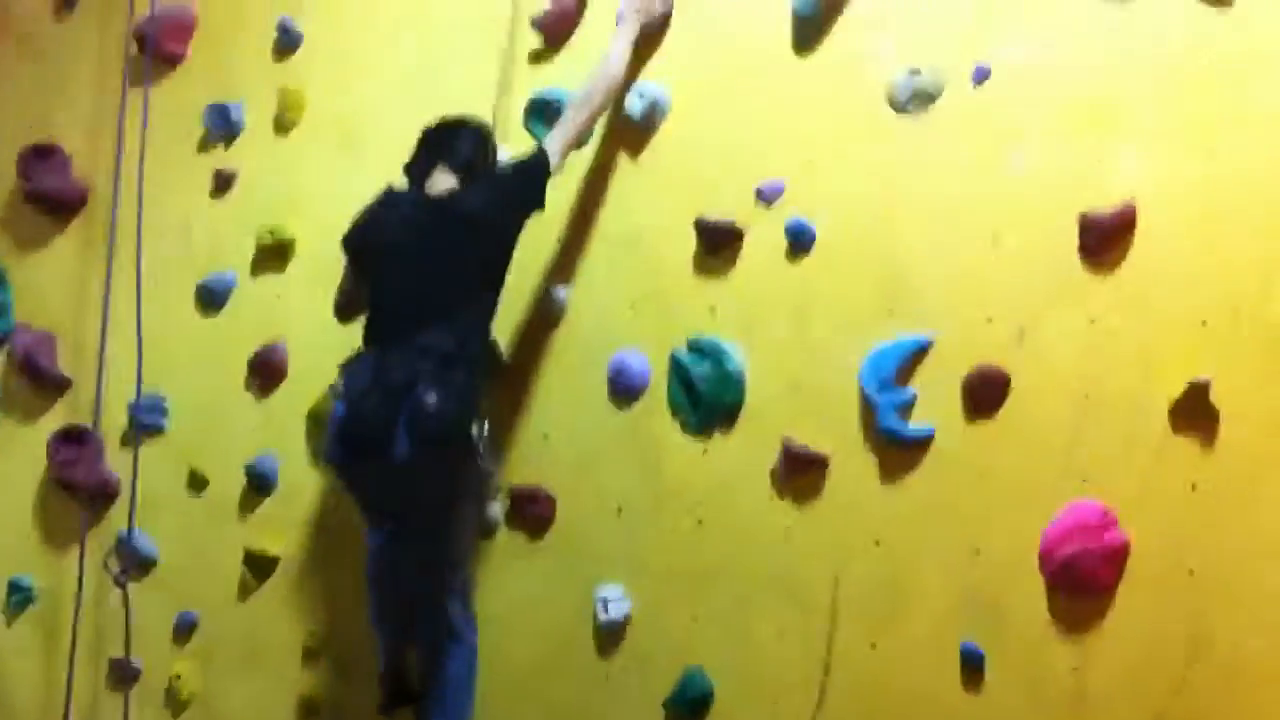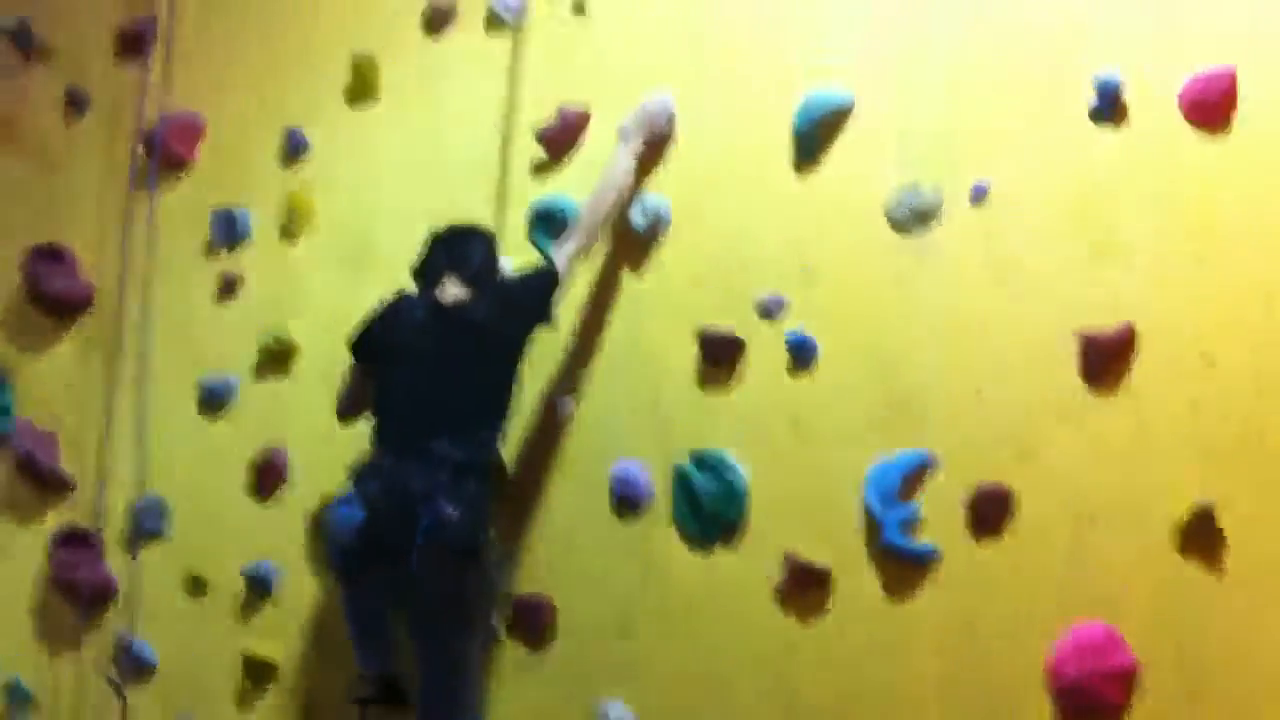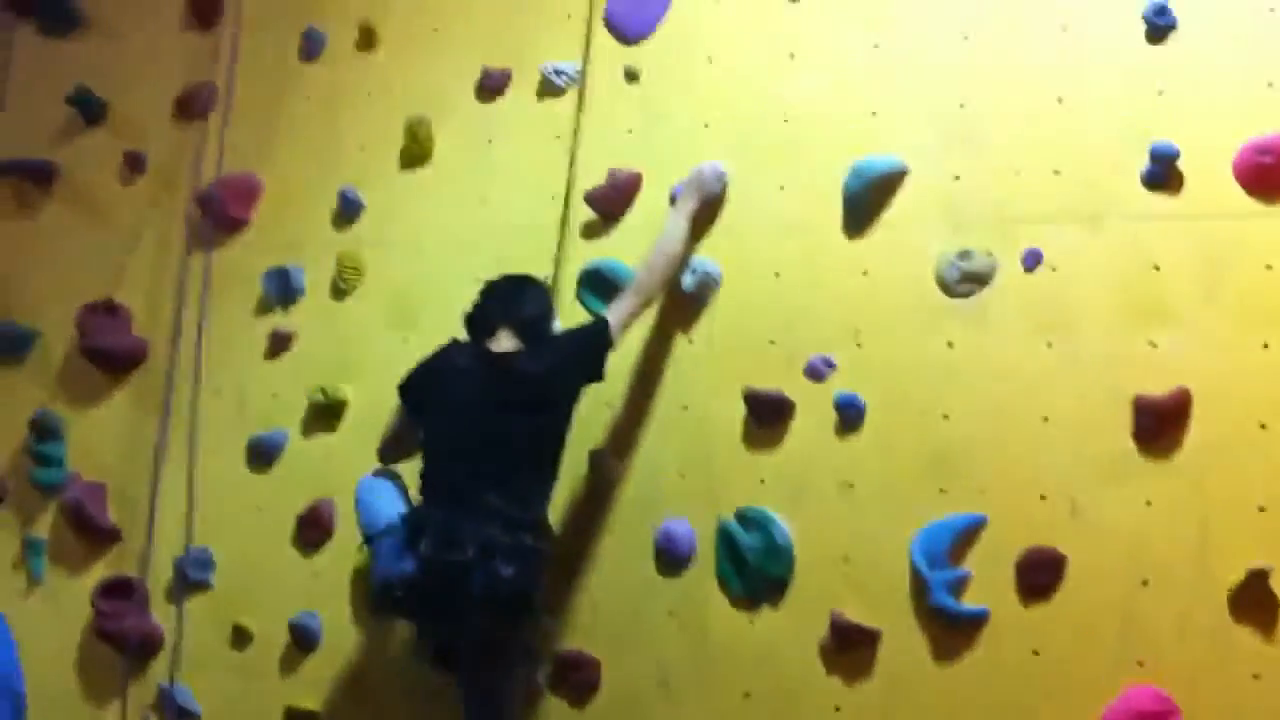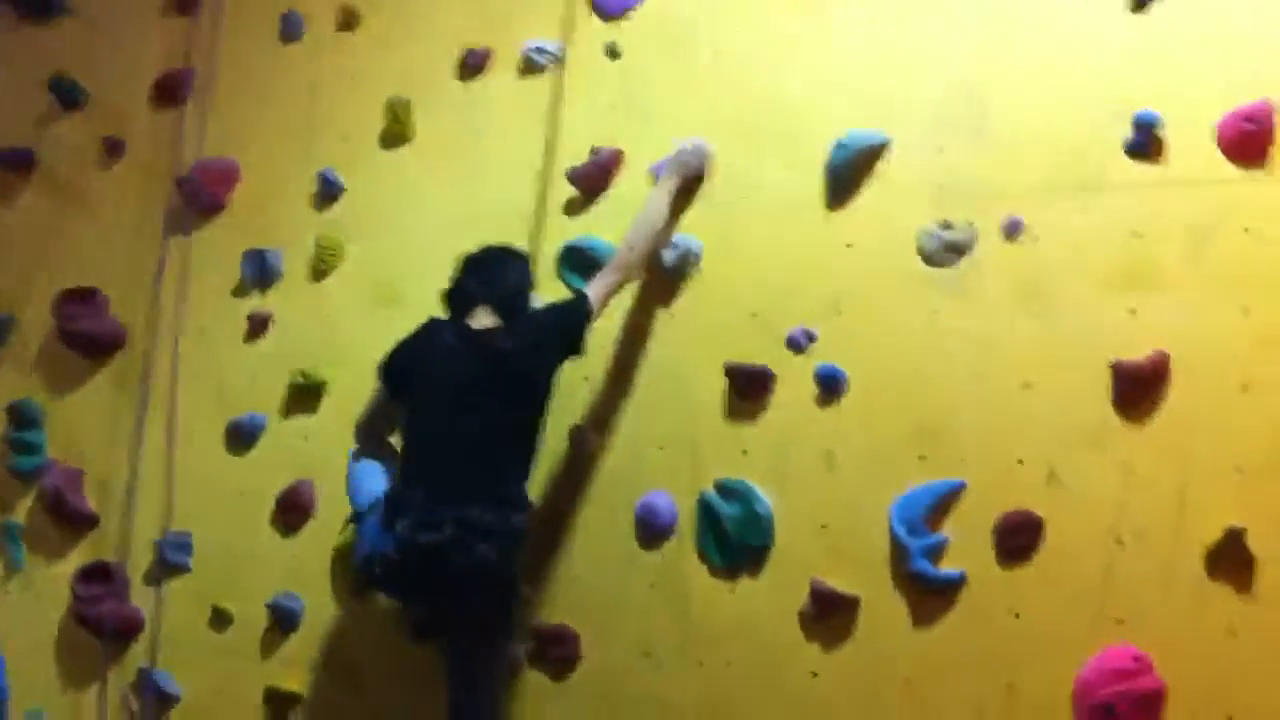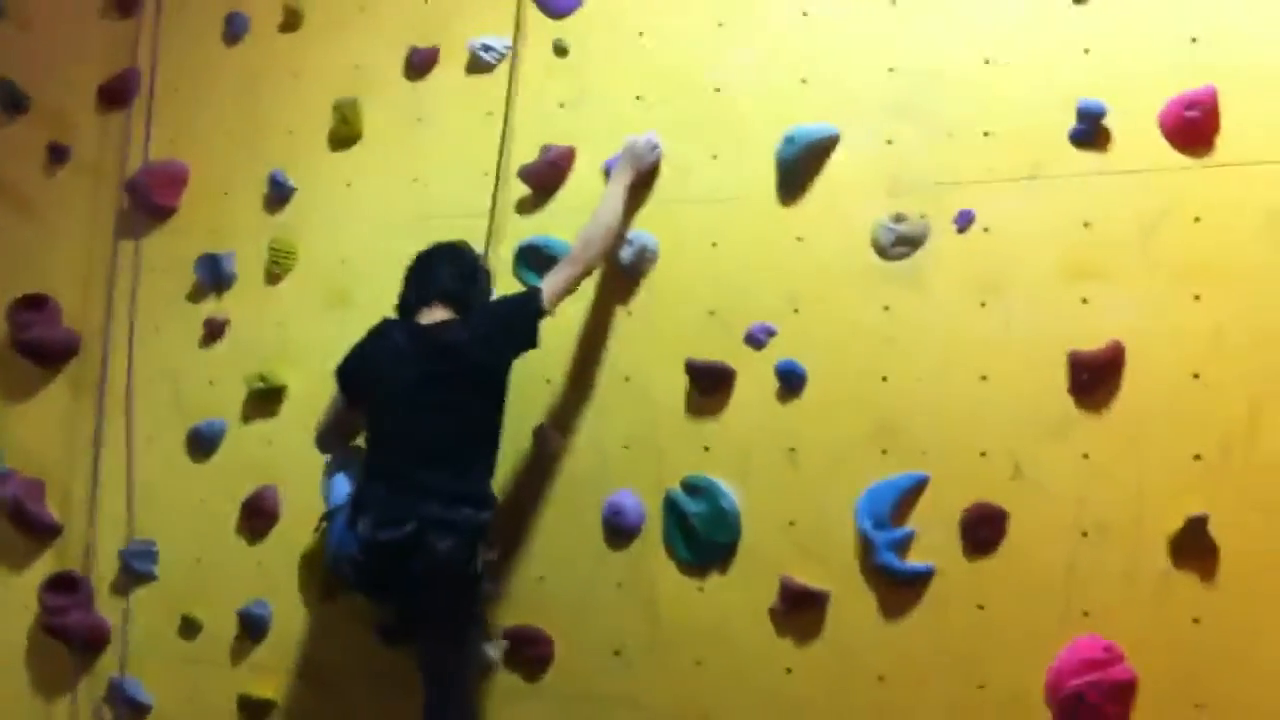
dt=0.2s
person 1, frame 1
left shoulder: (384, 216)
right shoulder: (499, 199)
left elbow: (344, 308)
right elbow: (583, 112)
left hip: (361, 418)
right hip: (436, 428)
left knee: (392, 538)
right knee: (446, 616)
person 1, frame 2
left shoulder: (394, 321)
right shoulder: (508, 309)
left elbow: (348, 409)
right elbow: (590, 226)
right wrist: (635, 140)
left hip: (373, 523)
right hip: (450, 536)
left knee: (340, 520)
person 1, frame 3
left shoulder: (443, 368)
right shoulder: (561, 363)
left elbow: (389, 451)
right elbow: (644, 289)
right wrist: (689, 203)
left hip: (419, 574)
right hip: (502, 584)
left knee: (375, 491)
left ankle: (440, 639)
person 1, frame 4
left shoulder: (424, 345)
right shoulder: (539, 340)
left elbow: (367, 435)
right elbow: (624, 266)
right wrist: (670, 181)
left hip: (398, 554)
right hip: (482, 564)
left ankle: (425, 609)
person 1, frame 5
left shoulder: (377, 346)
right shoulder: (491, 332)
left elbow: (328, 442)
right elbow: (579, 262)
right wrist: (624, 176)
left hip: (363, 551)
right hip: (448, 558)
left knee: (342, 477)
left ankle: (399, 607)
